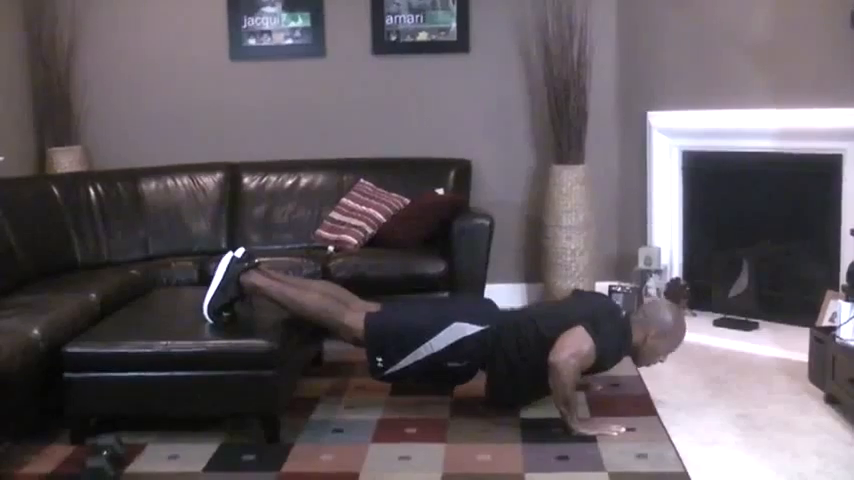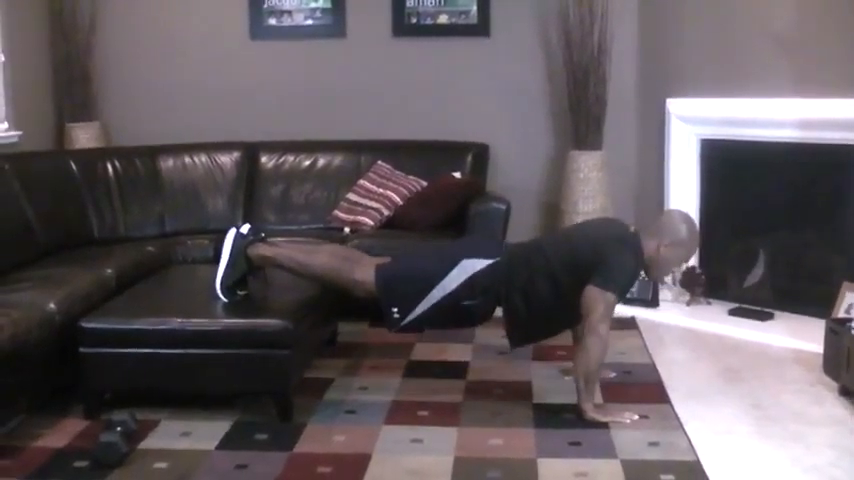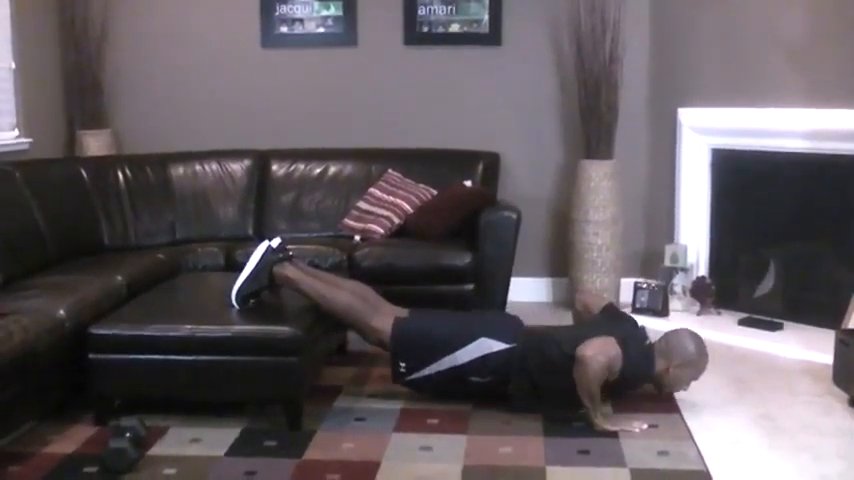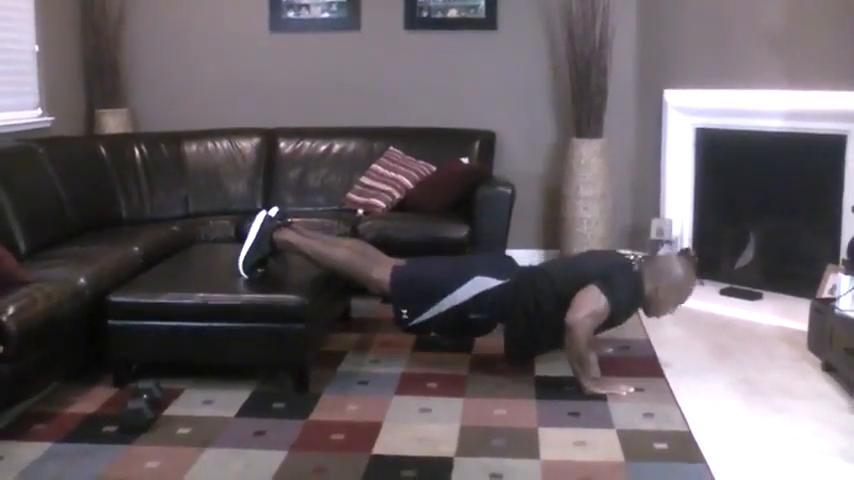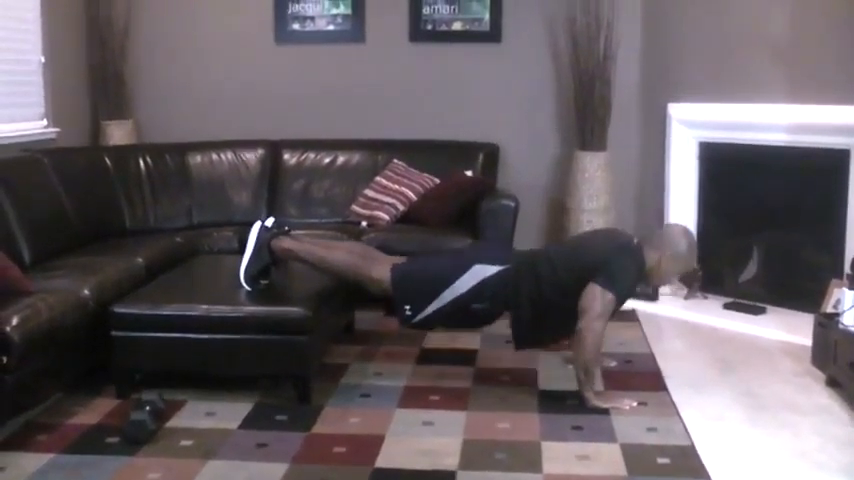
dt=1s
person 1, frame 1
left shoulder: (604, 310)
right shoulder: (611, 335)
right elbow: (561, 359)
left wrist: (569, 380)
right wrist: (576, 420)
left hip: (476, 321)
right hip: (469, 339)
left knee: (359, 310)
right knee: (353, 324)
left ankle: (249, 270)
right ankle: (246, 279)
person 1, frame 2
left shoulder: (618, 238)
right shoulder: (623, 257)
left elbow: (580, 309)
right elbow: (594, 329)
left wrist: (585, 363)
right wrist: (590, 405)
left hip: (487, 264)
right hip: (480, 277)
left knee: (367, 266)
right knee: (363, 278)
left ankle: (255, 245)
right ankle: (253, 252)
person 1, frame 3
left shoulder: (629, 332)
right shoulder: (636, 361)
left elbow: (586, 297)
right elbow: (590, 358)
right wrist: (600, 416)
left hip: (502, 336)
right hip: (494, 357)
left knee: (387, 318)
right knee: (380, 327)
left ankle: (283, 262)
right ankle: (278, 271)
person 1, frame 4
left shoulder: (620, 267)
right shoulder: (624, 289)
right elbow: (577, 319)
left wrist: (584, 340)
right wrist: (589, 380)
left hip: (496, 278)
right hip: (489, 292)
left knee: (385, 268)
right knee: (380, 278)
left ankle: (281, 227)
right ankle: (278, 236)
person 1, frame 5
left shoulder: (622, 244)
right shoulder: (625, 264)
right elbow: (588, 327)
left wrist: (586, 351)
right wrist: (592, 393)
left hip: (498, 267)
right hip: (491, 281)
left knee: (386, 266)
right knee: (381, 276)
left ankle: (280, 237)
right ankle: (276, 243)
